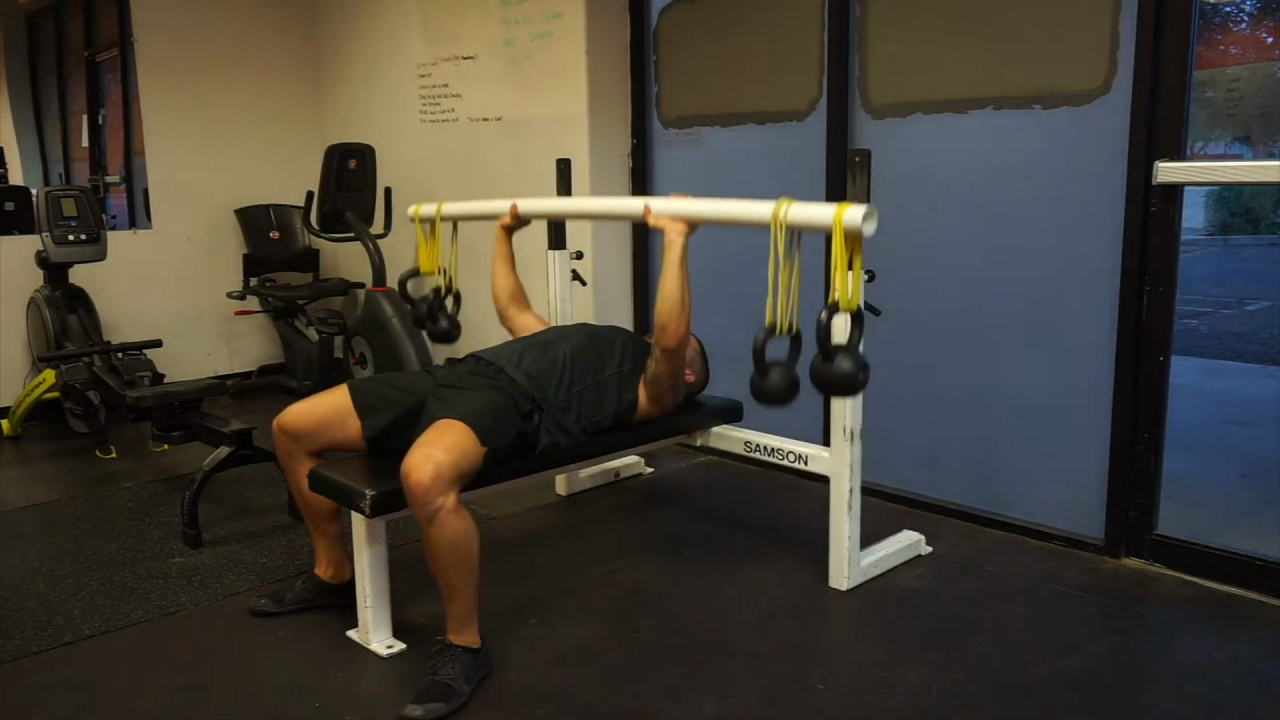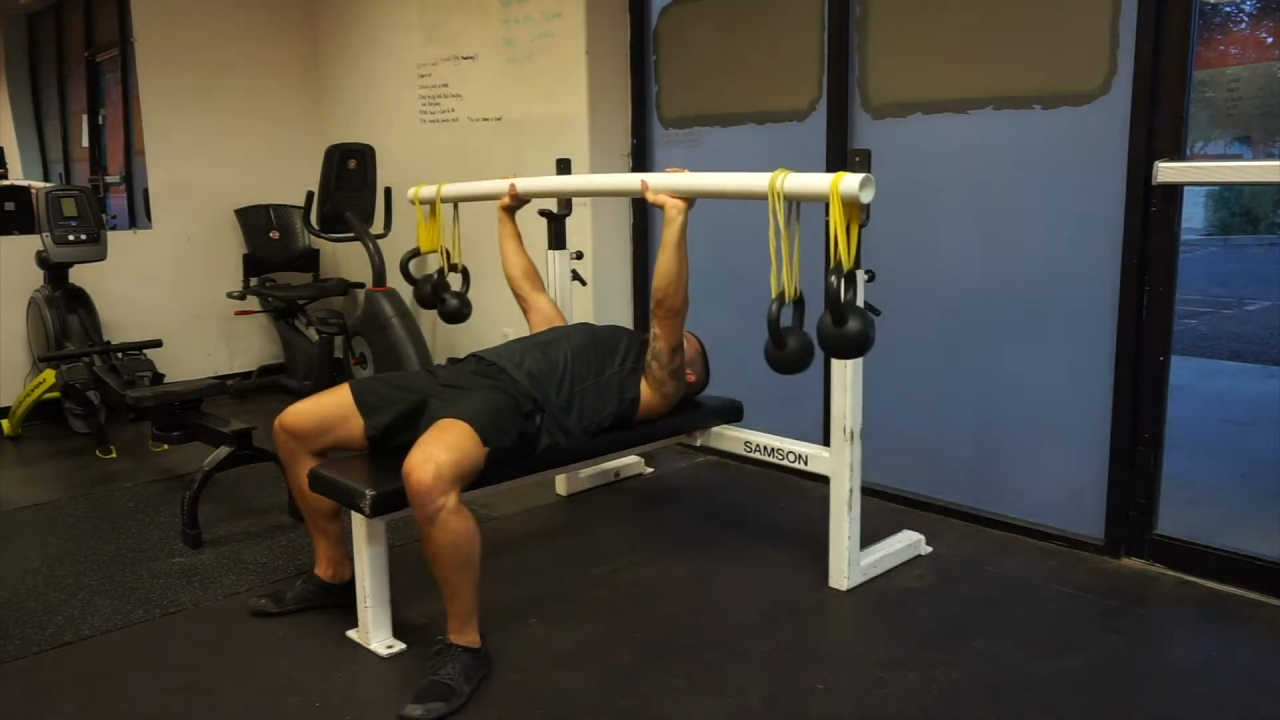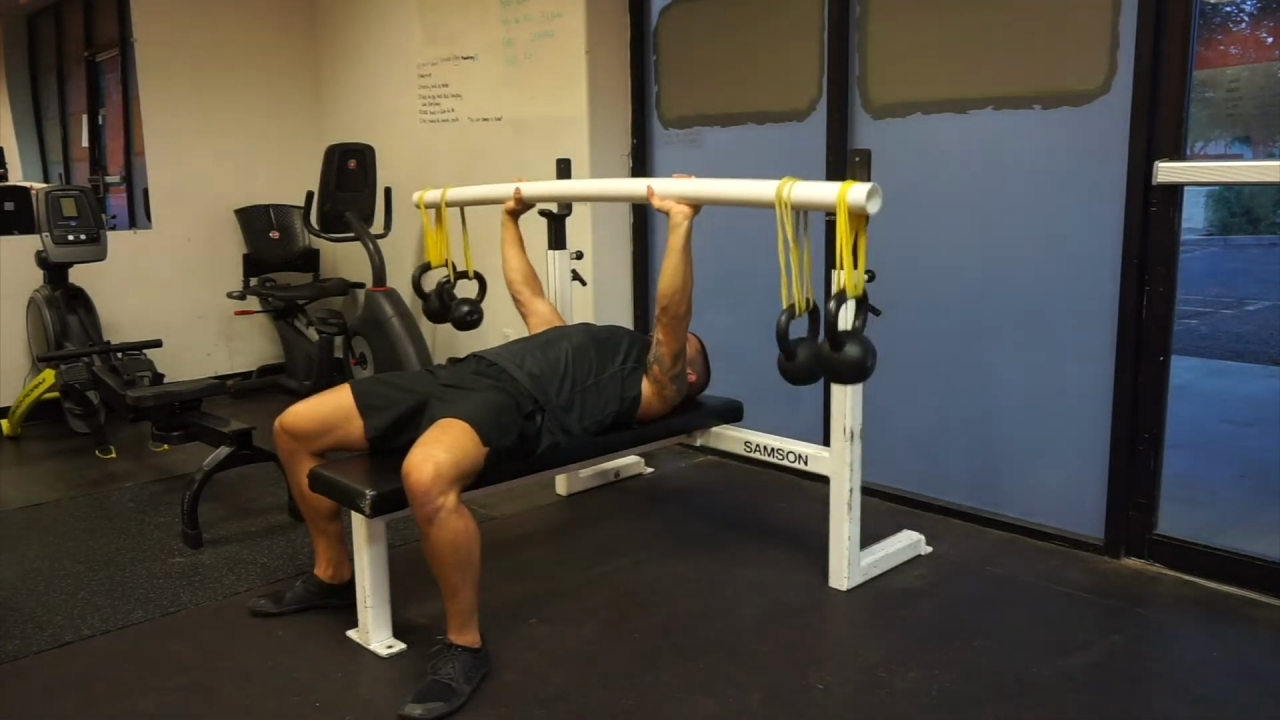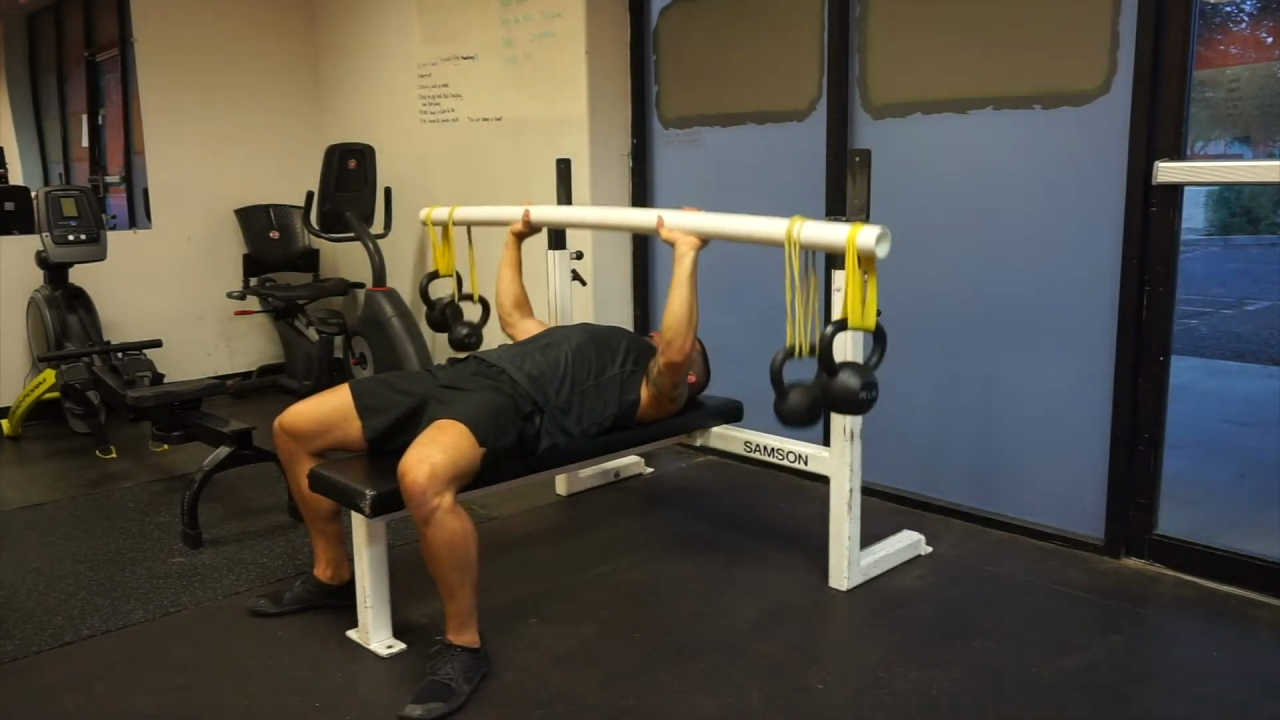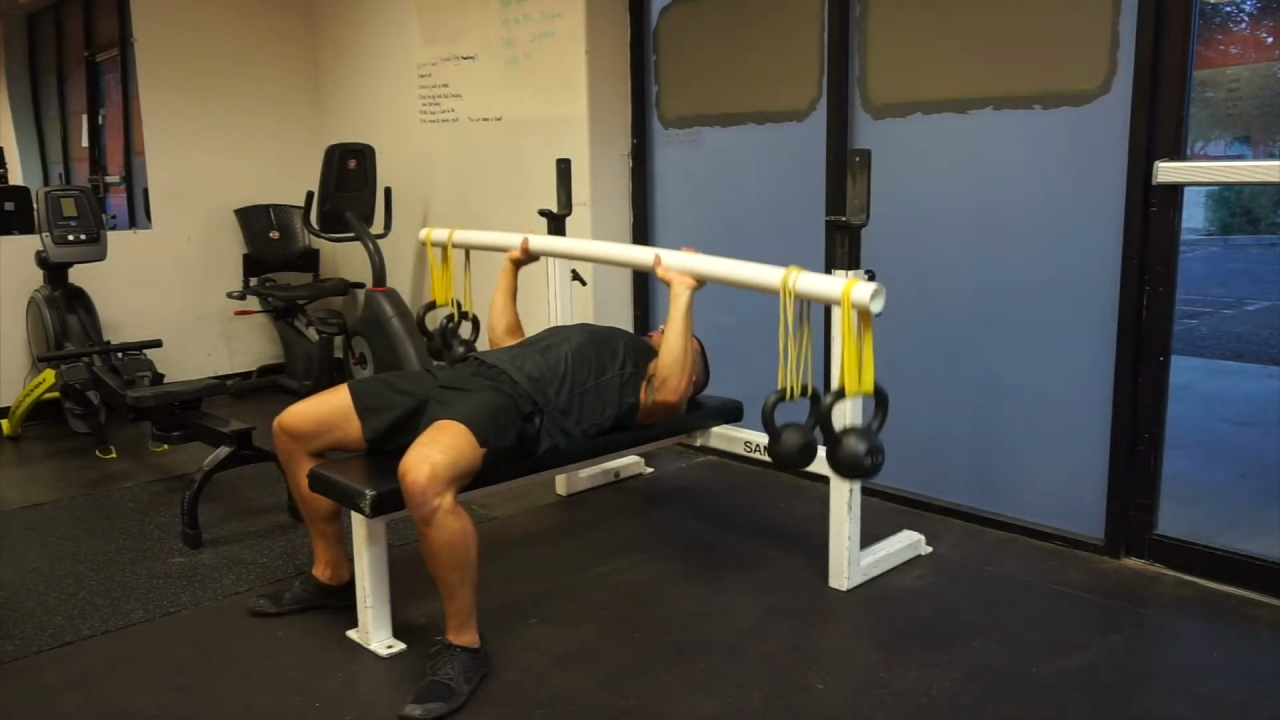
dt=0.3s
person 1, frame 1
left shoulder: (657, 387)
right shoulder: (595, 356)
left elbow: (672, 338)
right elbow: (512, 309)
left wrist: (675, 240)
right wrist: (504, 234)
left hip: (512, 400)
left knee: (426, 479)
right knee: (292, 427)
left ankle: (464, 646)
right ankle: (333, 574)
person 1, frame 2
left shoulder: (656, 385)
right shoulder: (593, 352)
left elbow: (668, 310)
right elbow: (529, 290)
left wrist: (674, 216)
right wrist: (506, 215)
left hip: (515, 401)
right hip: (460, 375)
left knee: (429, 478)
right knee: (293, 428)
left ankle: (465, 646)
right ankle: (333, 575)
person 1, frame 3
left shoulder: (657, 386)
right shoulder: (590, 350)
left elbow: (673, 314)
right elbow: (528, 293)
left wrist: (679, 221)
right wrist: (511, 218)
left hip: (514, 400)
right hip: (463, 373)
left knee: (428, 478)
right knee: (293, 428)
left ankle: (464, 646)
right ankle: (332, 575)
person 1, frame 4
left shoulder: (658, 389)
right shoulder: (597, 352)
left elbow: (675, 356)
right elbow: (514, 319)
left wrist: (685, 254)
right wrist: (515, 240)
left hip: (516, 399)
left knee: (424, 479)
right knee: (293, 427)
left ankle: (463, 646)
right ankle: (332, 575)
person 1, frame 5
left shoulder: (652, 388)
right shoulder: (600, 352)
left elbow: (670, 393)
right elbow: (505, 342)
left wrist: (682, 292)
right wrist: (512, 265)
left hip: (515, 399)
left knee: (424, 480)
right knee: (293, 428)
left ankle: (463, 646)
right ankle: (332, 577)
